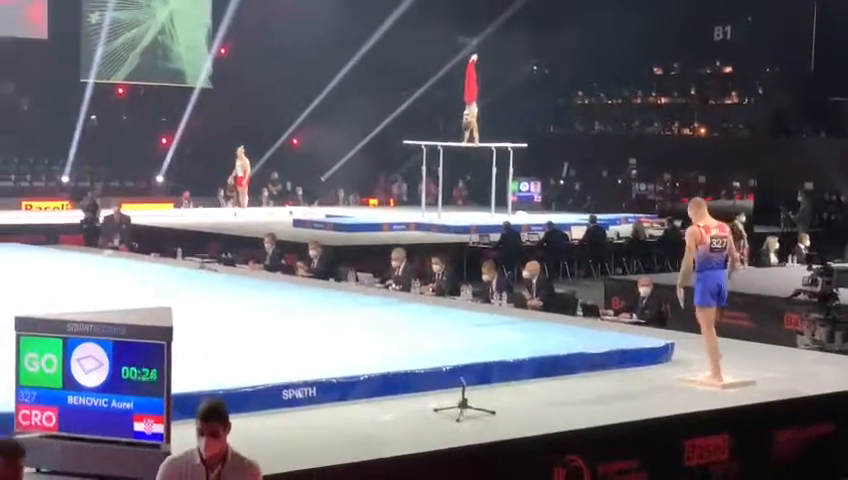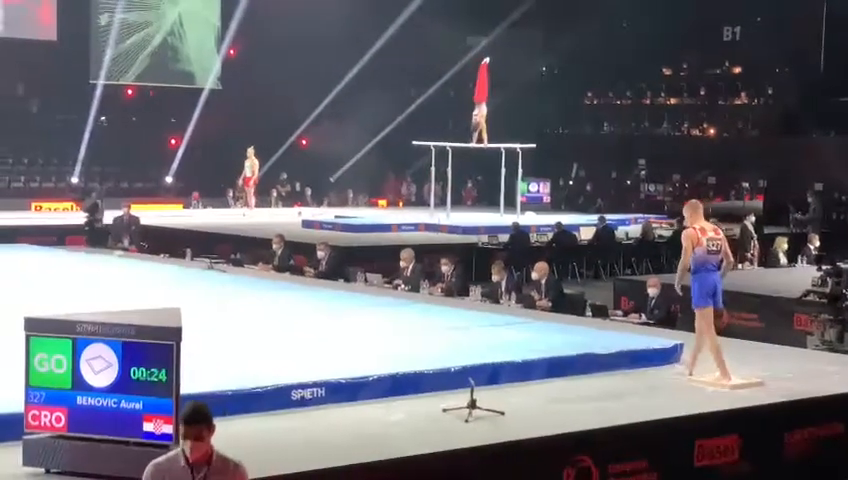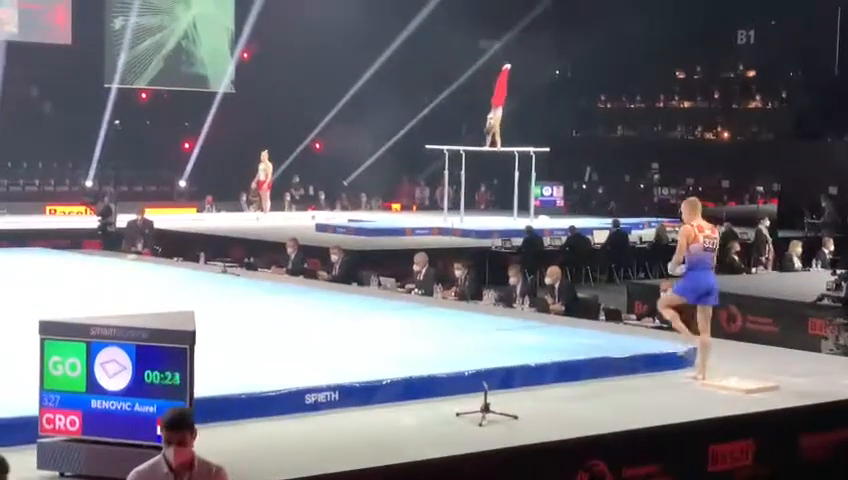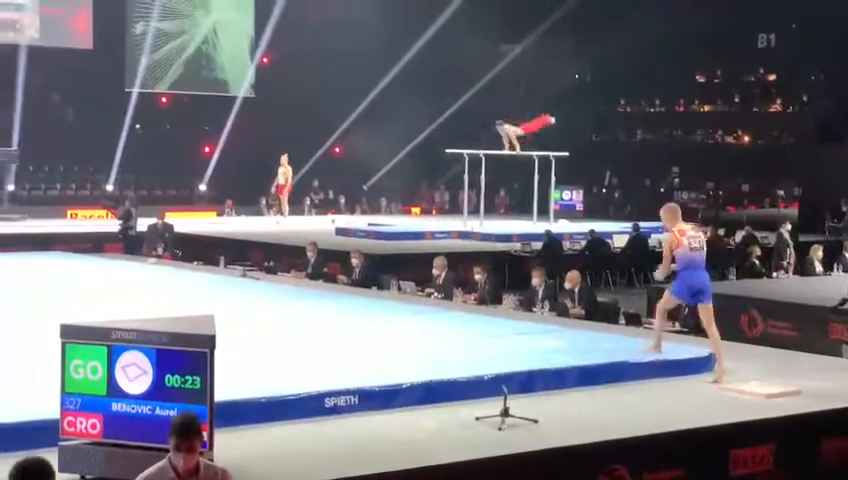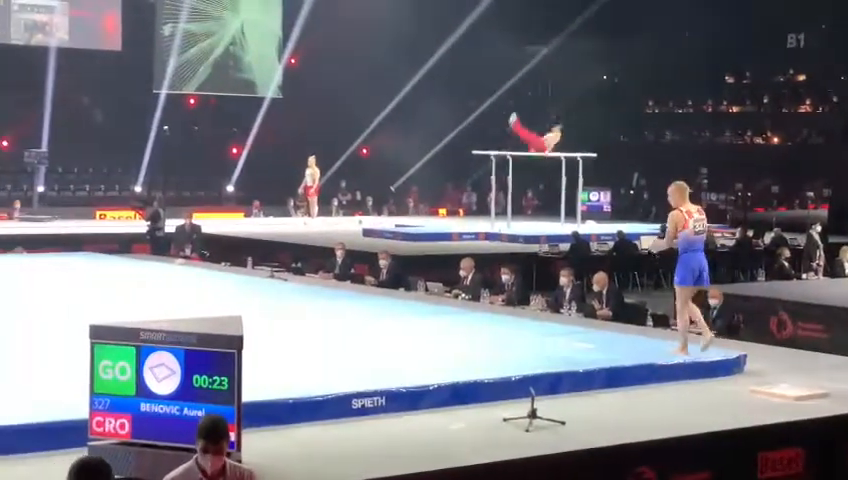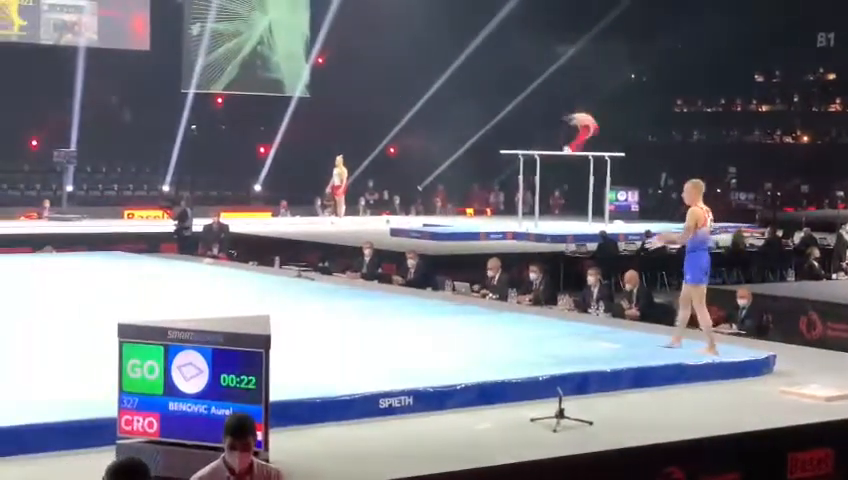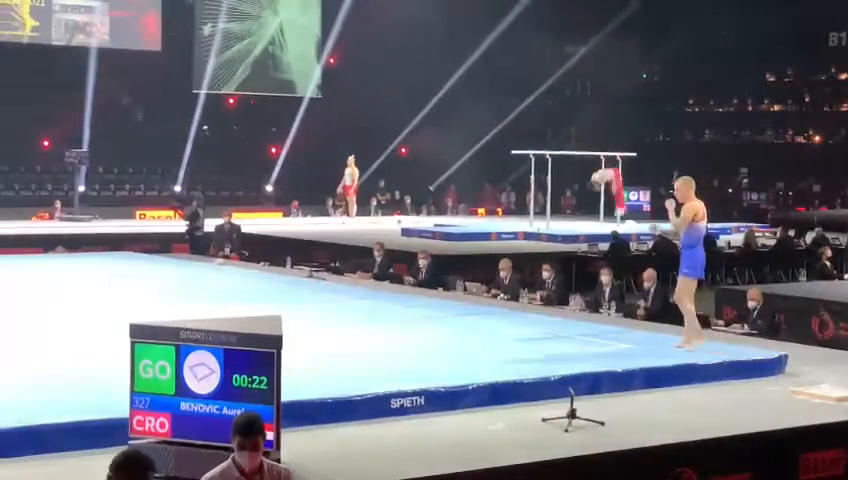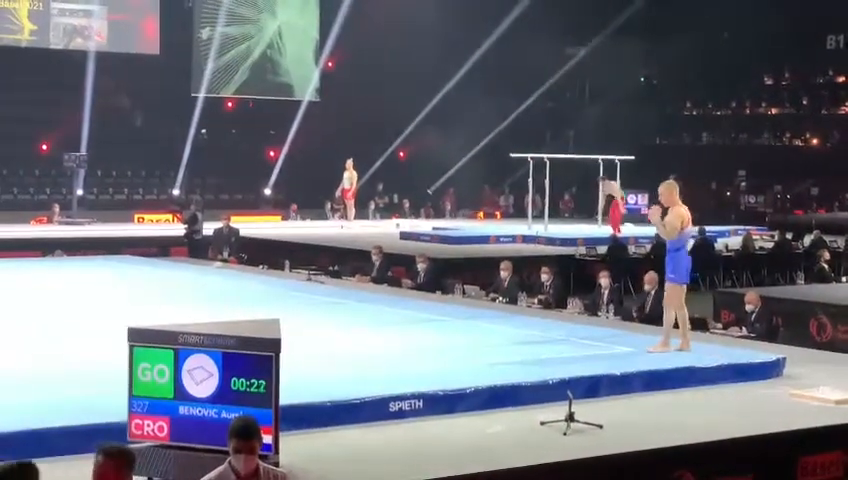
dt=0.4s
person 1, frame 1
left shoulder: (694, 230)
right shoulder: (724, 228)
left elbow: (688, 262)
right elbow: (734, 258)
left wrist: (679, 285)
left hip: (705, 278)
right hip: (721, 277)
left knee: (708, 328)
right knee: (703, 317)
left ankle: (716, 374)
right ankle: (715, 354)
person 1, frame 2
left shoulder: (689, 233)
right shoulder: (718, 232)
left elbow: (685, 261)
right elbow: (729, 261)
left wrist: (678, 280)
left hip: (701, 280)
right hip: (715, 279)
left knee: (709, 330)
right knee: (701, 326)
left ankle: (724, 373)
right ankle: (690, 366)
person 1, frame 3
left shoulder: (687, 229)
right shoulder: (714, 230)
left elbow: (678, 257)
left wrist: (672, 268)
left hip: (694, 278)
right hip: (710, 278)
left knee: (663, 304)
right knee: (704, 328)
left ankle: (688, 337)
right ankle: (701, 371)
person 1, frame 4
left shoulder: (670, 236)
right shoulder: (697, 231)
left elbow: (665, 266)
left wrist: (661, 274)
left hip: (686, 278)
right hip: (703, 277)
left knee: (661, 308)
right knee: (709, 325)
left ankle: (656, 347)
right ankle: (720, 365)
person 1, frame 5
left shoulder: (675, 215)
right shoulder: (700, 211)
left elbow: (667, 243)
left wrist: (657, 247)
right wrist: (675, 241)
left hip: (687, 260)
right hip: (701, 258)
left knee: (682, 306)
right knee: (686, 302)
left ankle: (683, 348)
right ankle: (705, 332)
person 1, frame 6
left shoulder: (694, 212)
right shoulder: (706, 211)
left elbow: (684, 239)
left wrist: (665, 238)
right wrist: (667, 239)
left hip: (695, 258)
right hip: (701, 256)
left knee: (699, 306)
right knee: (684, 301)
left ankle: (711, 347)
right ankle: (676, 339)
person 1, frame 7
left shoulder: (692, 206)
right shoulder: (689, 207)
left elbow: (678, 227)
right elbow: (681, 231)
left wrist: (671, 210)
left hip: (692, 254)
right hip: (689, 253)
left knee: (680, 298)
right knee: (687, 299)
left ankle: (697, 334)
right ankle: (689, 338)
person 1, frame 8
left shoulder: (678, 212)
right shoulder: (674, 210)
left elbow: (669, 237)
right elbow: (668, 232)
left wrist: (656, 222)
right wrist: (657, 219)
left hip: (677, 257)
right hip: (676, 257)
left knee: (669, 303)
right knee: (679, 304)
left ankle: (665, 343)
right ankle: (685, 342)
